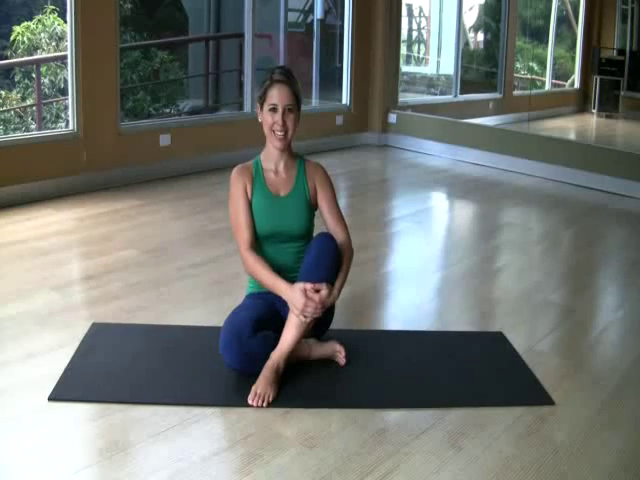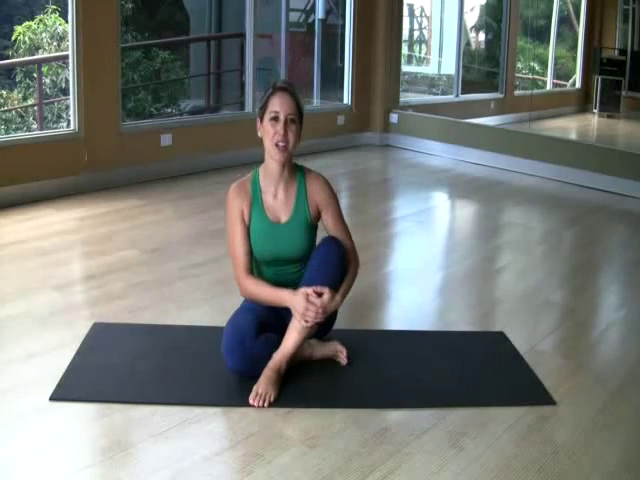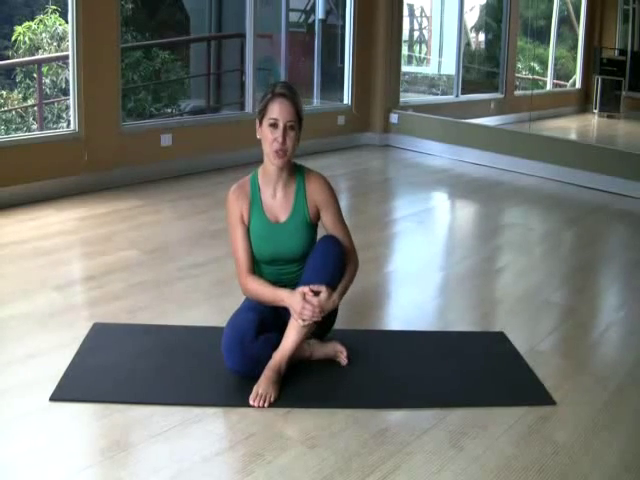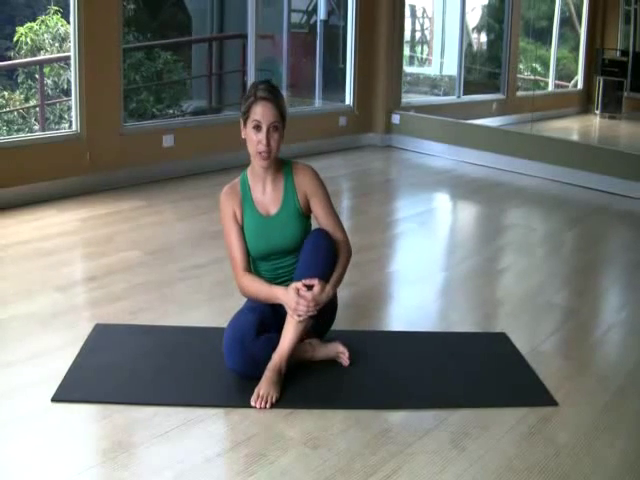
dt=0.7s
person 1, frame 1
left shoulder: (314, 174)
right shoulder: (243, 176)
left elbow: (344, 243)
right elbow: (247, 253)
left wrist: (334, 289)
right wrist: (288, 291)
left hip: (310, 302)
right hip: (265, 296)
left knee: (324, 245)
right knee: (232, 346)
left ankle: (277, 361)
right ankle: (306, 348)
person 1, frame 2
left shoulder: (316, 187)
right shoulder: (240, 193)
left elbow: (350, 256)
right elbow: (245, 279)
left wrist: (337, 297)
right wrist: (289, 297)
left hip: (311, 306)
right hip: (267, 302)
left knee: (331, 249)
right knee: (235, 351)
left ankle: (278, 362)
right ankle: (310, 349)
person 1, frame 3
left shoulder: (316, 186)
right shoulder: (240, 194)
left elbow: (349, 256)
right elbow: (246, 279)
left wrist: (334, 297)
right wrist: (288, 297)
left hip: (310, 306)
right hip: (267, 301)
left knee: (330, 247)
right knee: (235, 351)
left ankle: (278, 362)
right ankle: (309, 349)
person 1, frame 4
left shoulder: (304, 177)
right shoulder: (232, 195)
left elbow: (342, 245)
right elbow: (243, 278)
left wrist: (328, 289)
right wrist: (283, 294)
left hip: (310, 305)
right hip: (268, 301)
left knee: (320, 239)
right knee: (236, 351)
left ankle: (278, 362)
right ankle: (311, 349)
